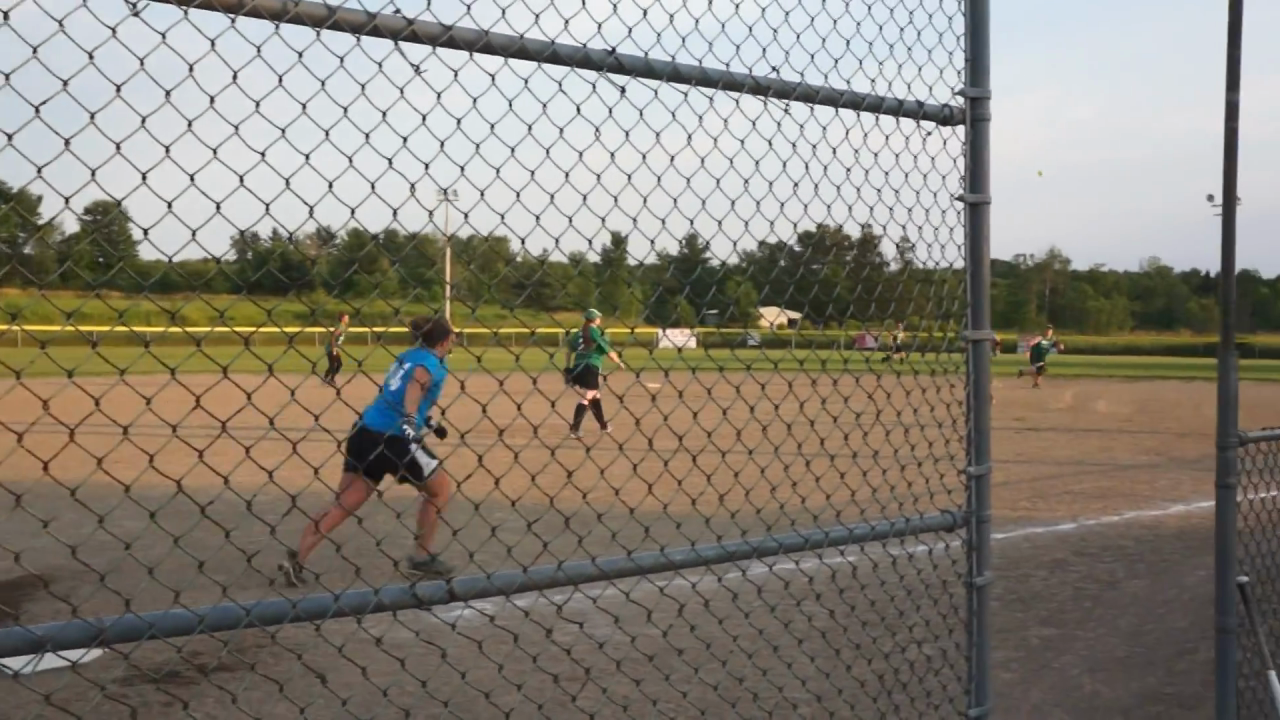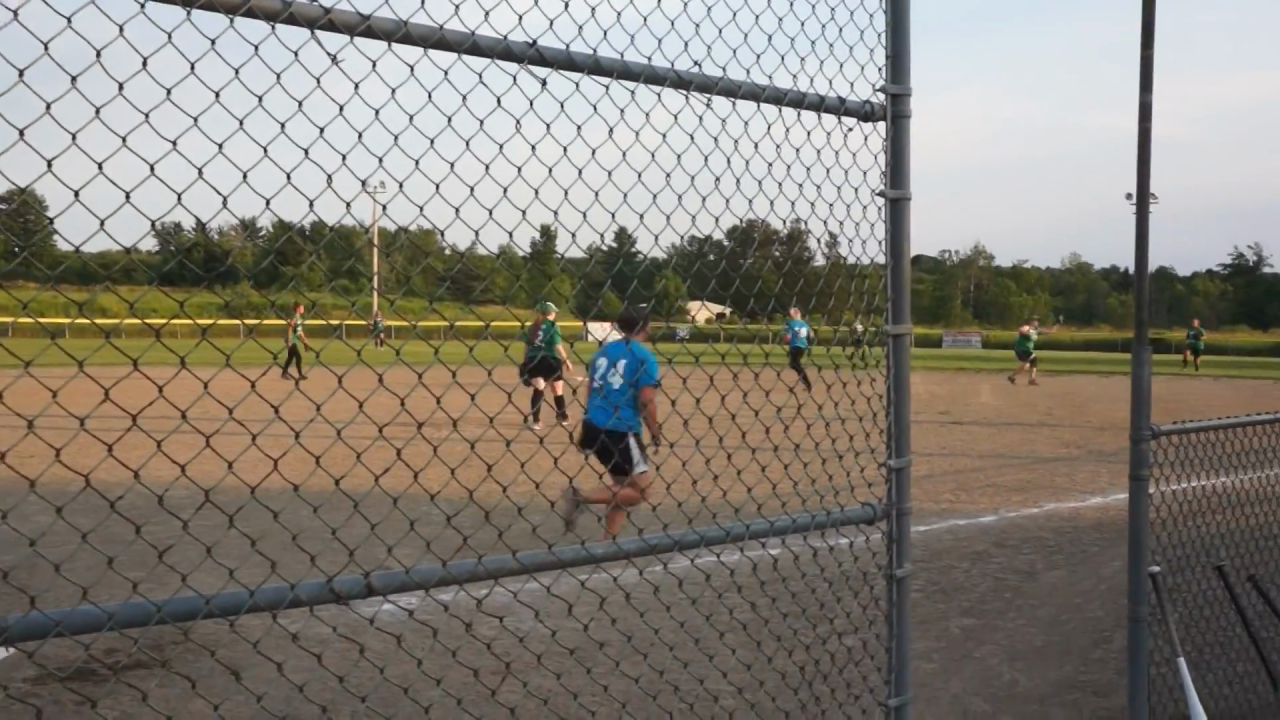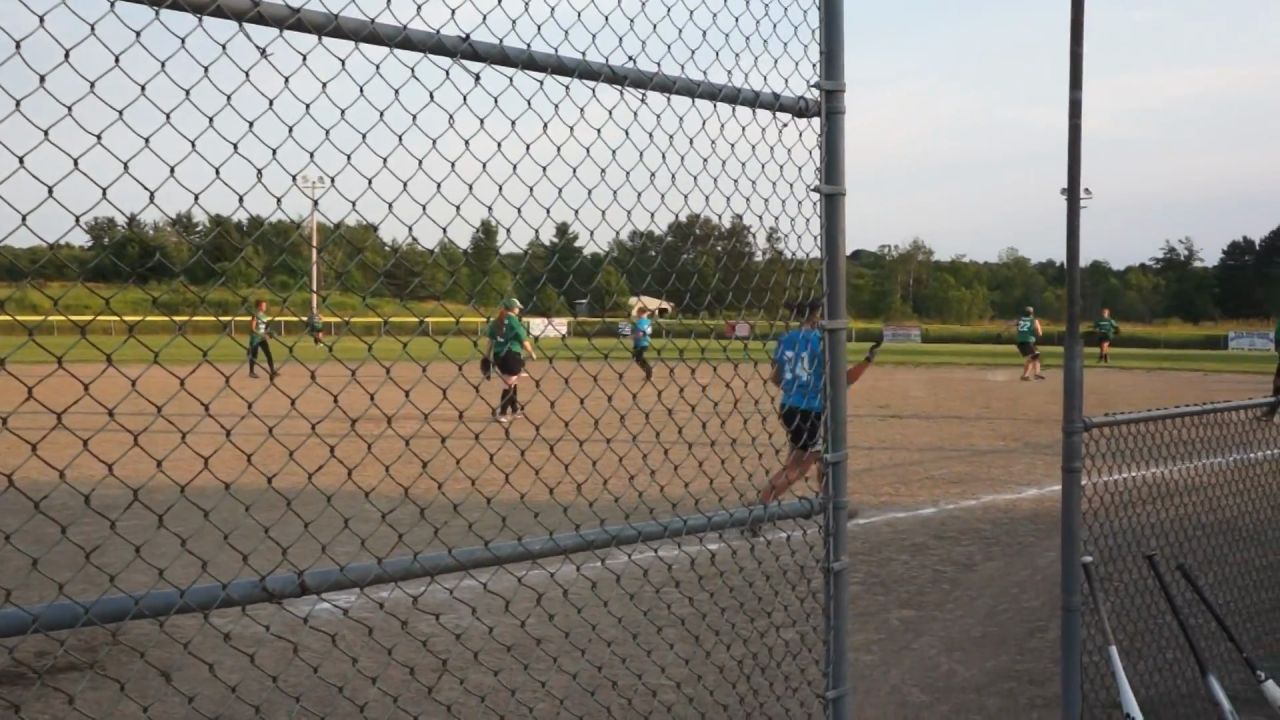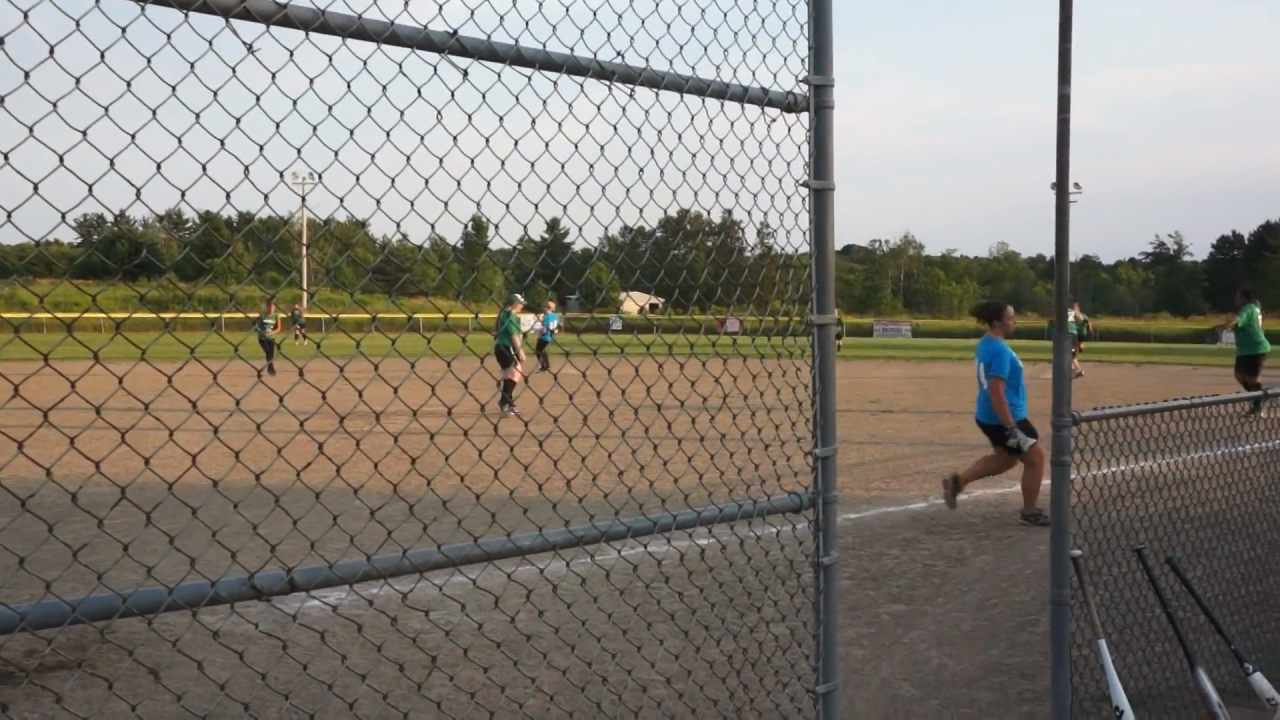
dt=0.5s
person 1, frame 1
left shoulder: (410, 356)
right shoulder: (435, 365)
right elbow: (417, 383)
left wrist: (428, 421)
right wrist: (411, 420)
left hip: (367, 432)
right hip: (394, 439)
left knee: (345, 505)
right knee: (441, 488)
left ankle: (295, 559)
right ankle: (422, 557)
person 1, frame 2
left shoulder: (605, 350)
right shoulder: (645, 358)
left elbow: (593, 390)
right elbow: (648, 402)
left wrist: (585, 432)
right wrist: (656, 437)
left hip: (594, 427)
right hip: (619, 432)
left knee: (624, 488)
right knee: (639, 493)
left ankle: (609, 542)
right ankle: (579, 497)
person 1, frame 3
left shoulder: (786, 339)
right shoulder: (824, 343)
left elbow: (775, 377)
right elbow: (846, 379)
right wrist: (869, 359)
left hip: (791, 409)
right hip: (811, 411)
right knee: (795, 468)
person 1, frame 4
left shoulder: (986, 343)
right shoulder: (999, 351)
right elbow: (996, 392)
right wrist: (1011, 426)
left hip: (990, 417)
right hip: (1002, 420)
left knee: (1004, 460)
right knee: (1036, 459)
left ankle: (956, 481)
right ankle: (1029, 511)
